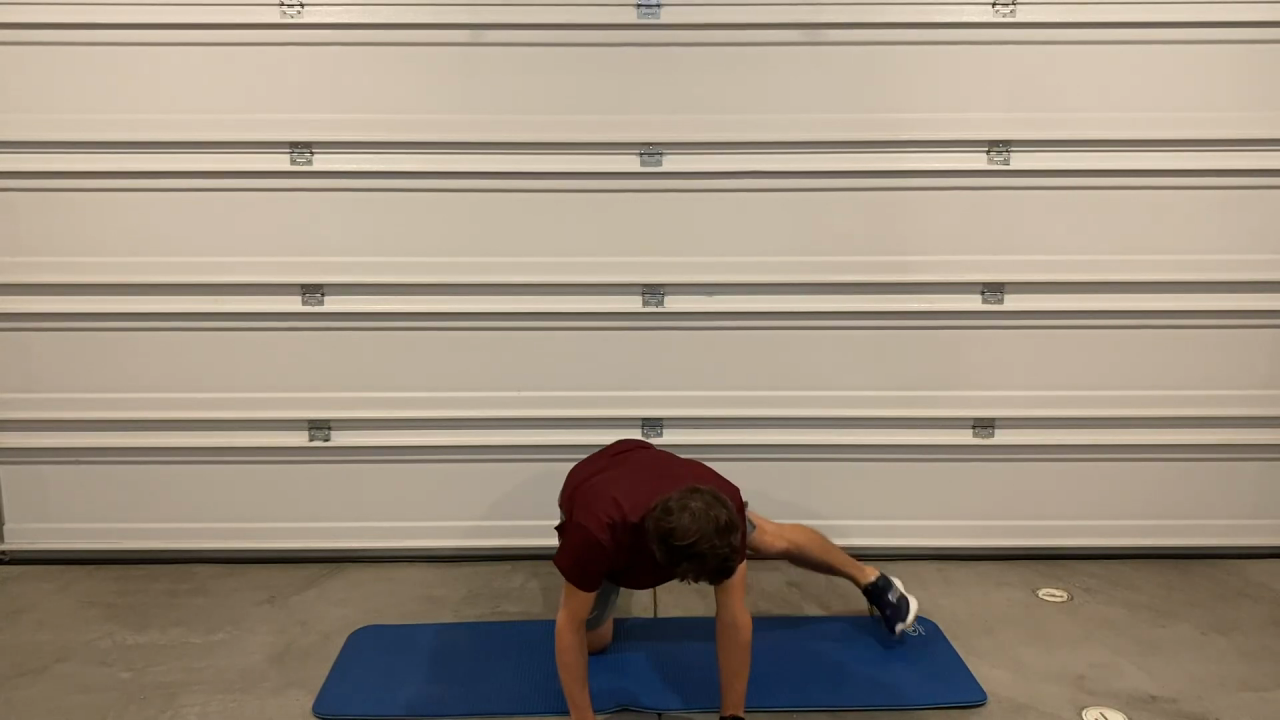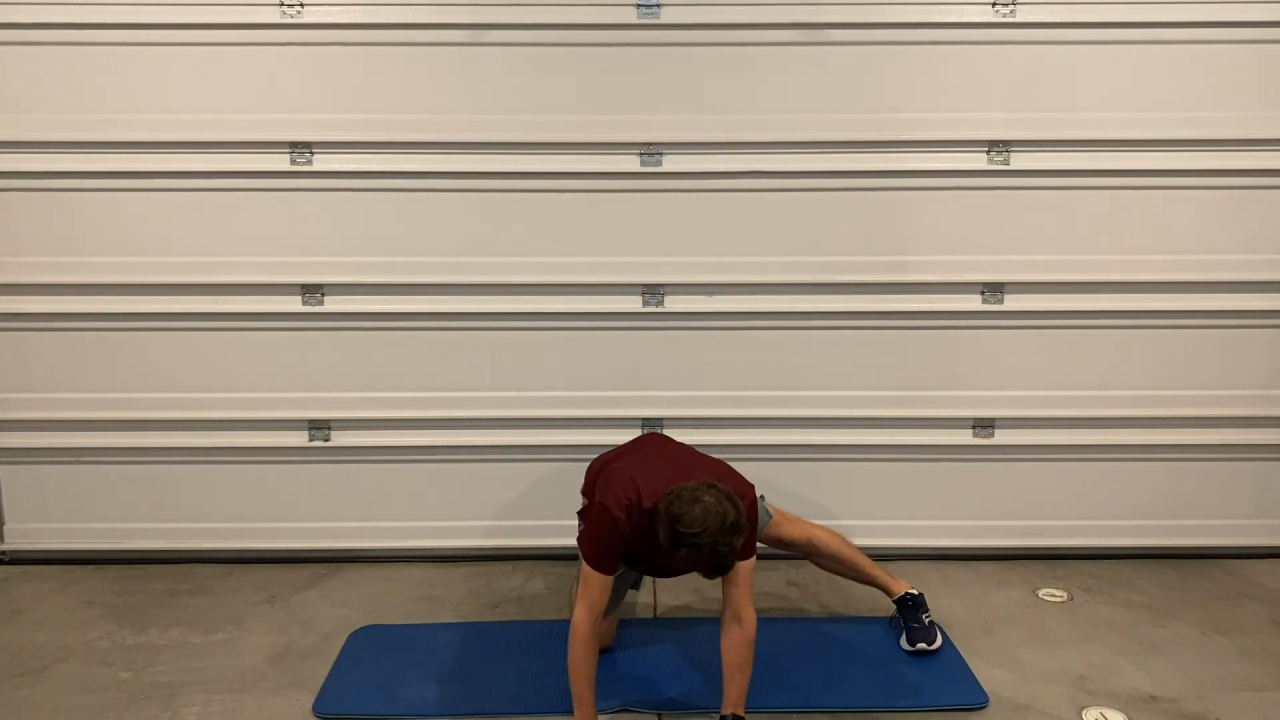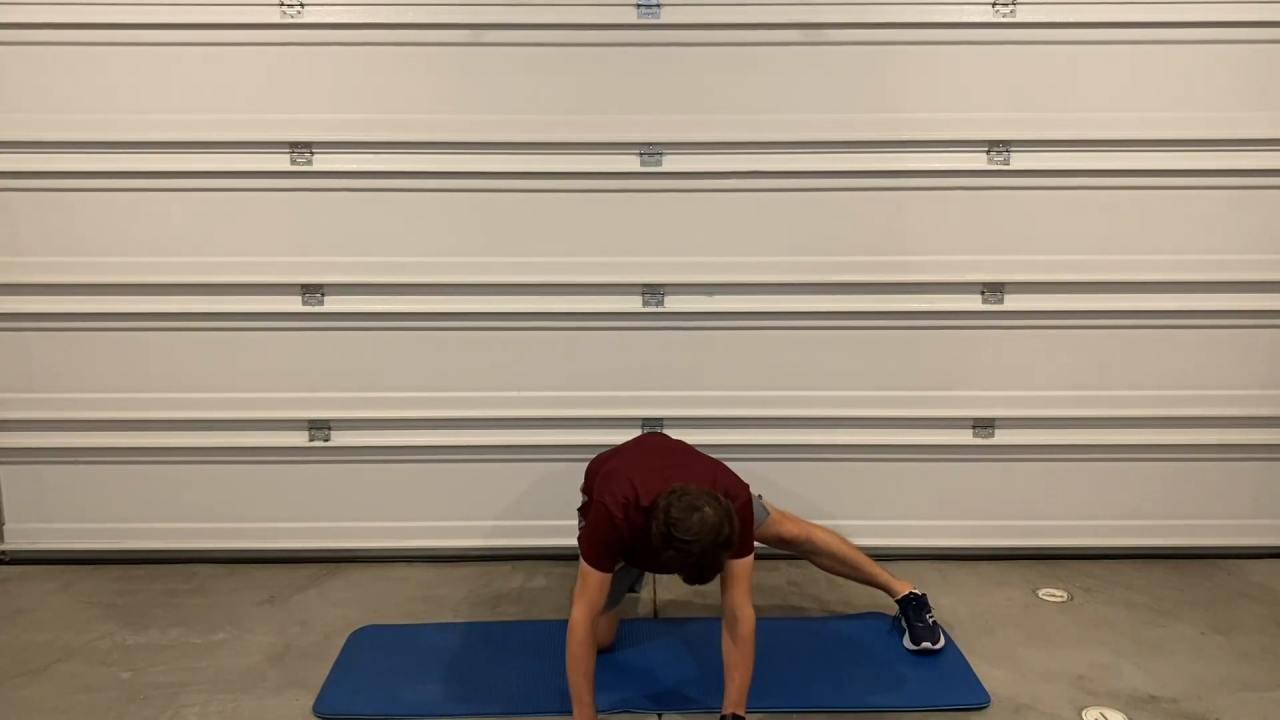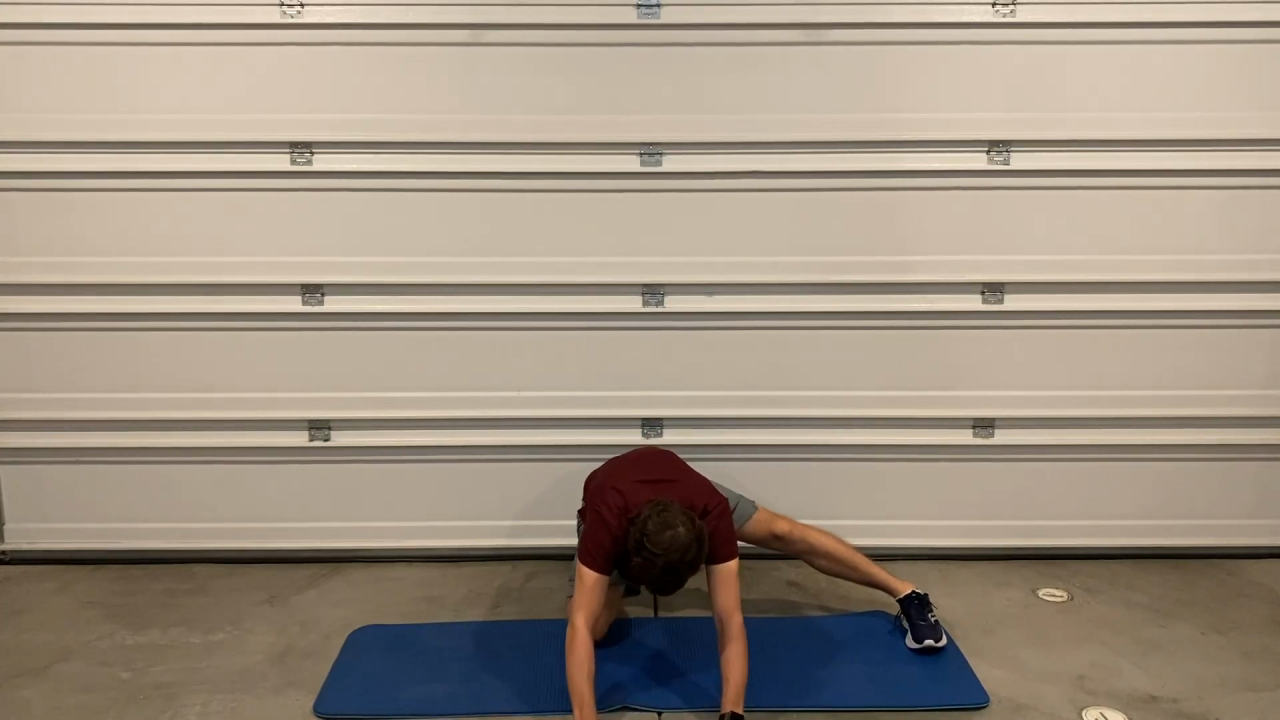
dt=1s
person 1, frame 1
left shoulder: (721, 505)
right shoulder: (597, 531)
left elbow: (733, 617)
right elbow: (569, 627)
left knee: (774, 542)
right knee: (594, 639)
left ankle: (868, 579)
person 1, frame 2
left shoulder: (736, 502)
right shoulder: (616, 514)
left elbow: (738, 615)
right elbow: (585, 621)
left hip: (690, 480)
right hip: (623, 503)
left knee: (792, 533)
right knee: (598, 635)
left ankle: (902, 593)
person 1, frame 3
left shoulder: (731, 499)
right shoulder: (614, 511)
left elbow: (737, 612)
right elbow: (582, 620)
left hip: (681, 475)
right hip: (616, 496)
left knee: (789, 533)
right knee: (599, 636)
left ankle: (904, 594)
right ankle: (624, 572)
person 1, frame 4
left shoulder: (710, 512)
right shoulder: (608, 521)
left elbow: (729, 618)
right elbow: (581, 625)
left hip: (671, 480)
right hip: (614, 505)
left knee: (781, 533)
right knee: (592, 623)
left ankle: (905, 593)
right ankle: (620, 581)
